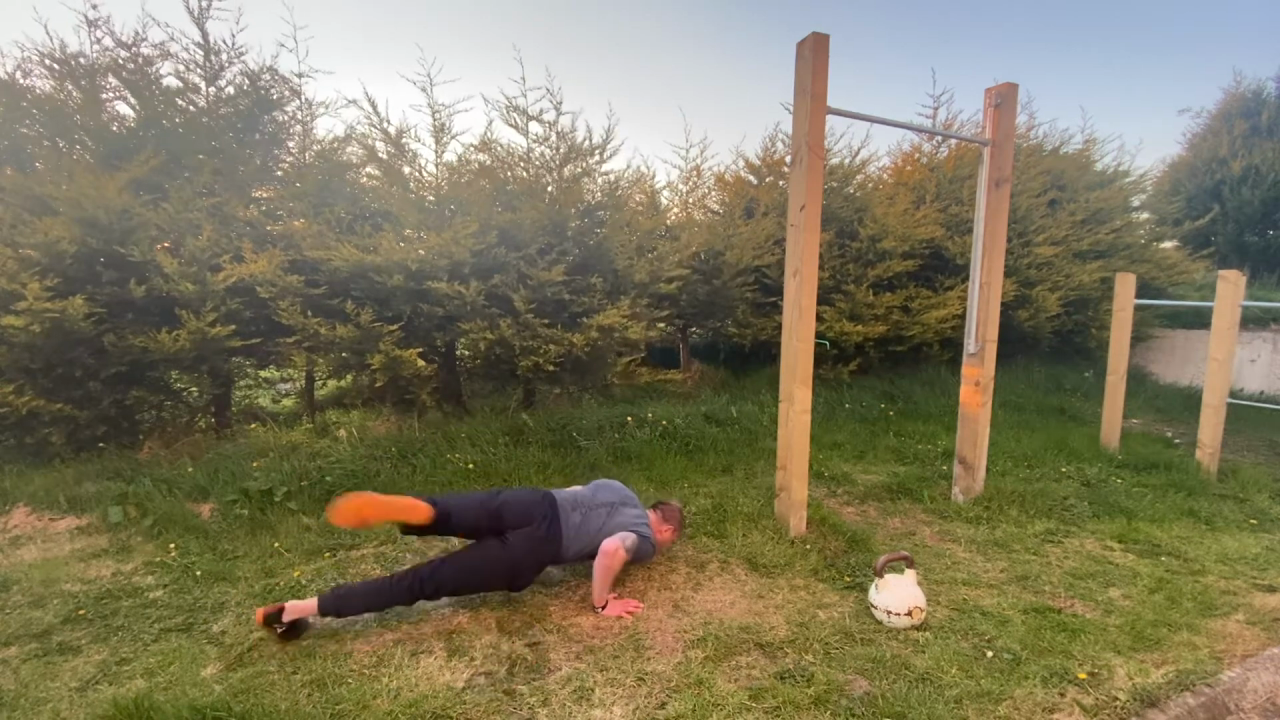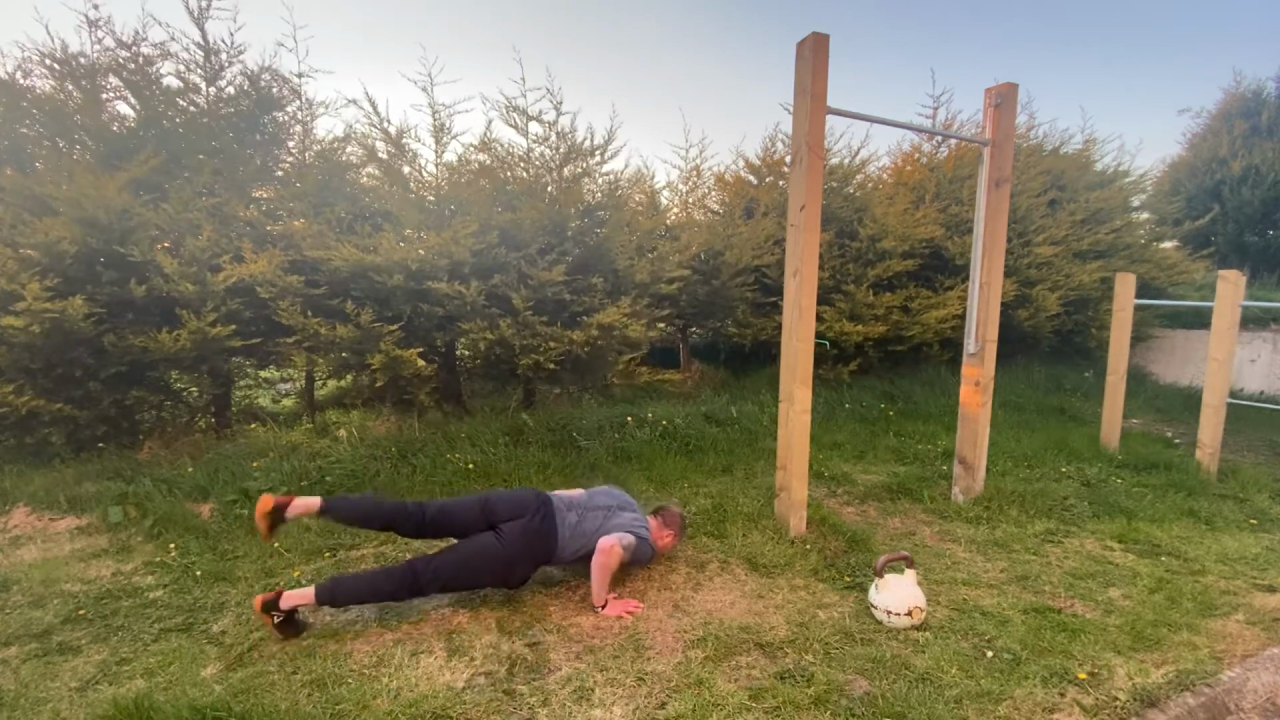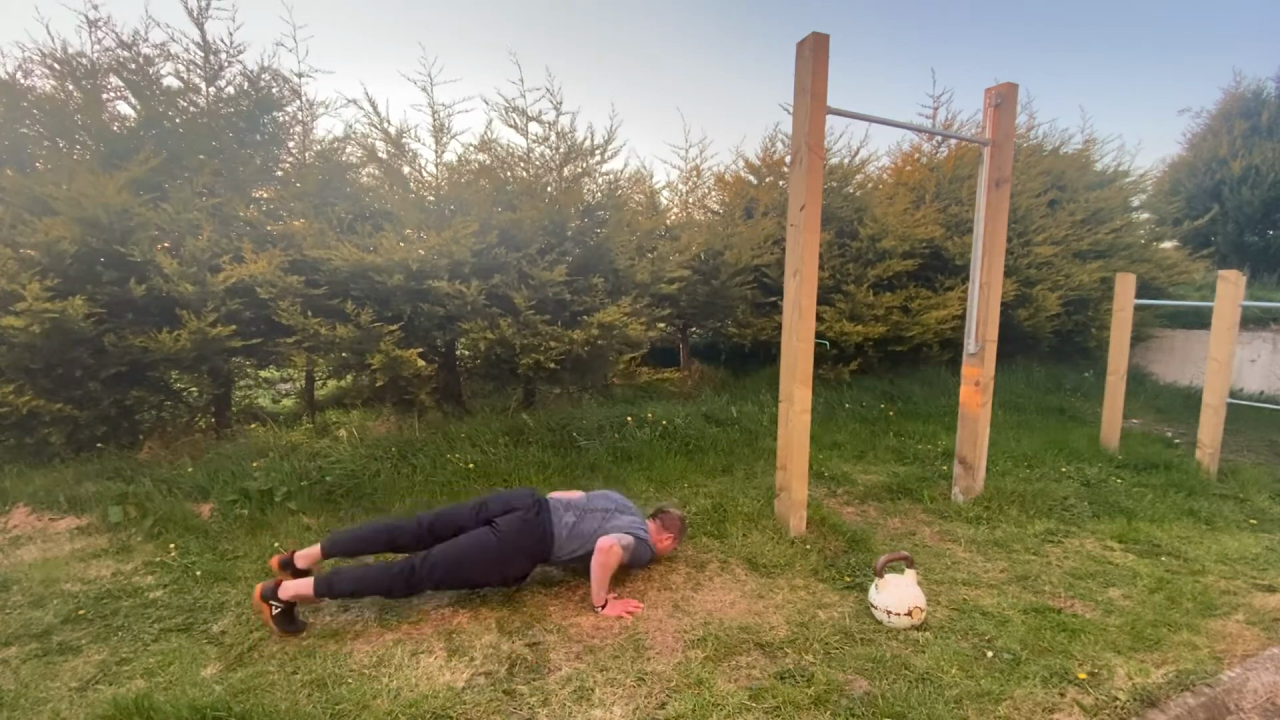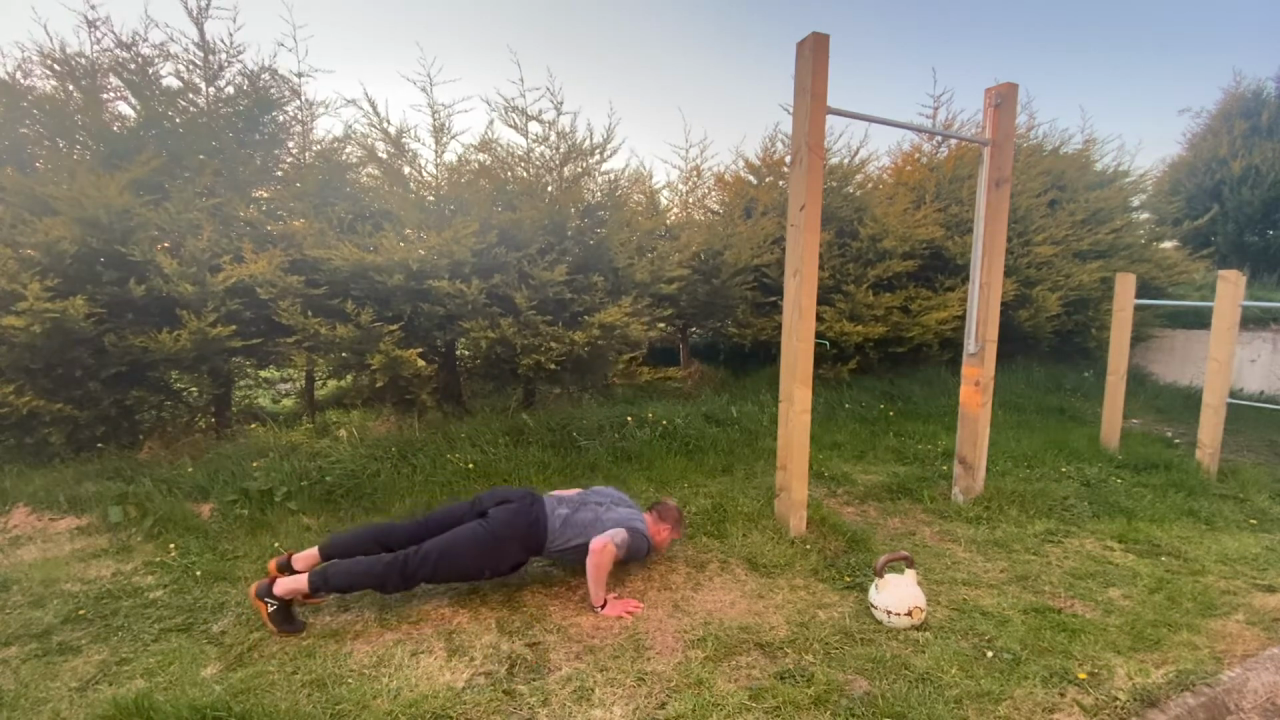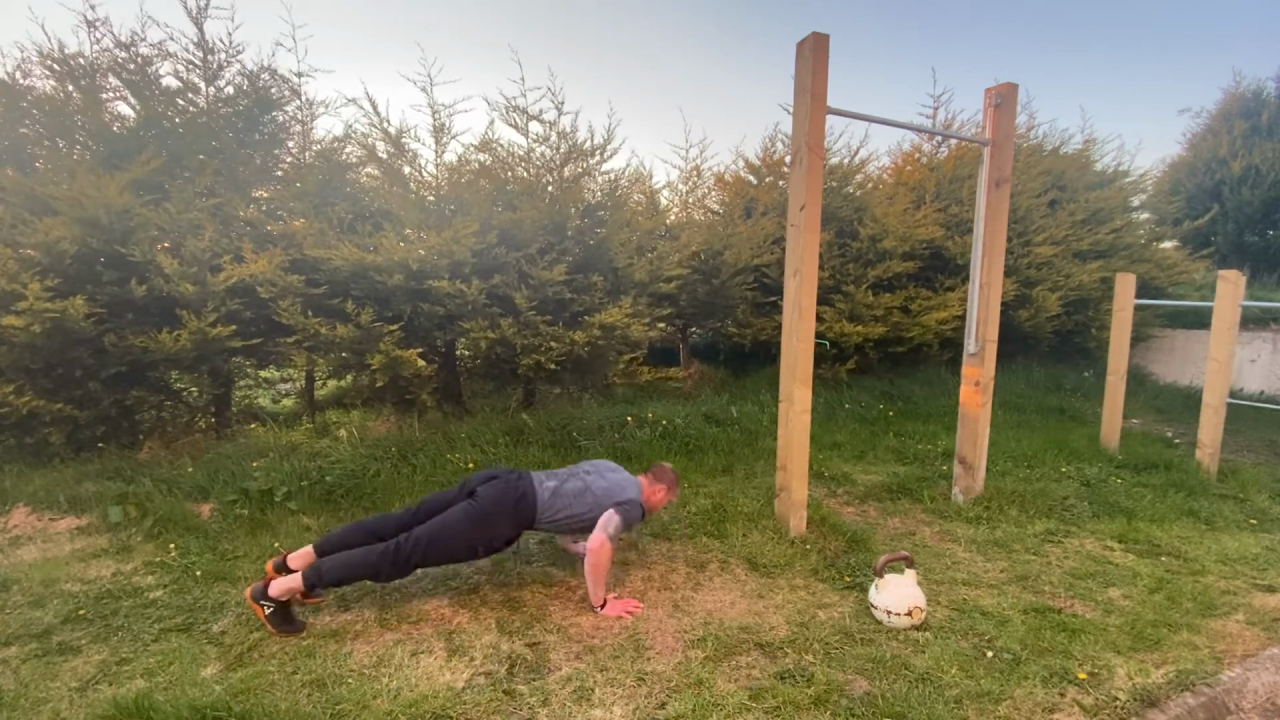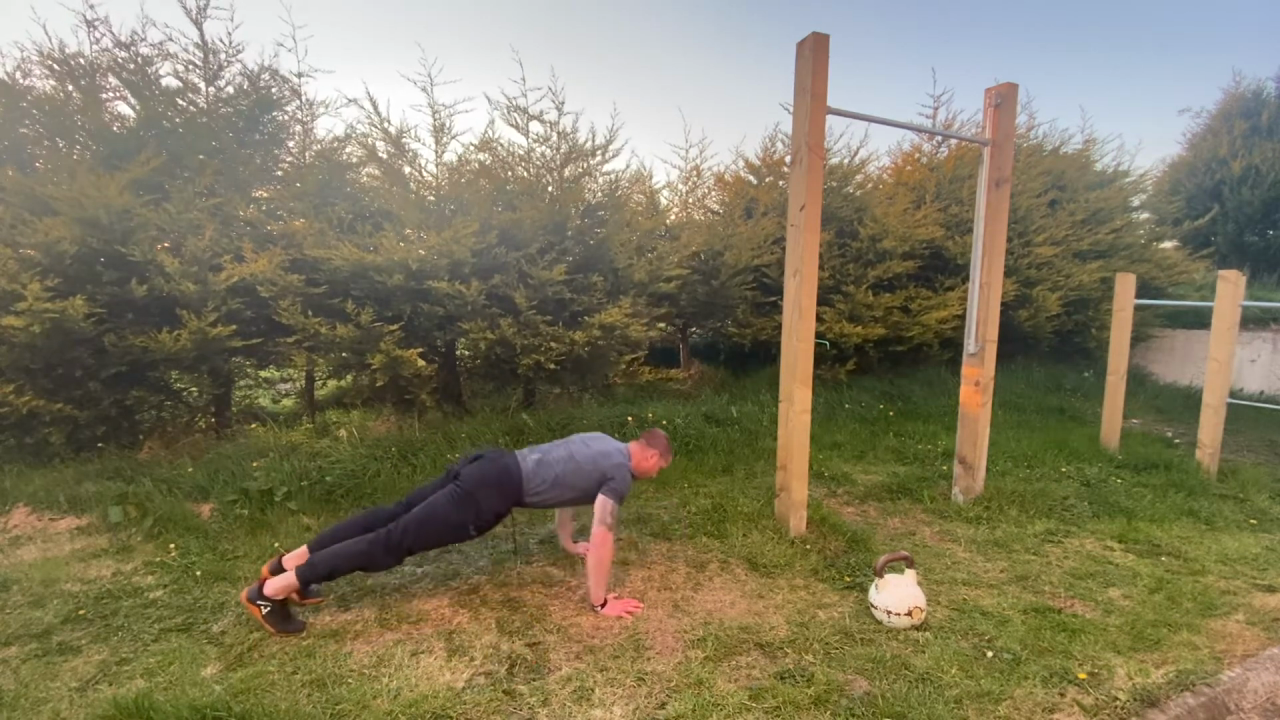
dt=0.2s
person 1, frame 1
left shoulder: (619, 488)
right shoulder: (646, 541)
right elbow: (612, 550)
right wrist: (602, 603)
left hip: (534, 504)
right hip: (531, 549)
left knee: (427, 515)
right knee: (420, 582)
left ankle: (413, 509)
right ankle: (293, 610)
person 1, frame 2
left shoulder: (620, 496)
right shoulder: (643, 544)
right elbow: (609, 547)
right wrist: (601, 603)
left hip: (528, 503)
right hip: (524, 545)
left knee: (414, 516)
right knee: (417, 576)
left ankle: (301, 504)
right ankle: (287, 600)
person 1, frame 3
left shoulder: (621, 502)
right shoulder: (642, 547)
right elbow: (606, 548)
right wrist: (600, 603)
left hip: (524, 504)
right hip: (522, 542)
left knee: (413, 532)
right knee: (414, 574)
left ankle: (299, 559)
right ankle: (283, 591)
person 1, frame 4
left shoulder: (616, 496)
right shoulder: (638, 537)
right elbow: (600, 549)
right wrist: (600, 603)
left hip: (516, 500)
right hip: (514, 533)
left knee: (407, 533)
right knee: (407, 566)
left ankle: (296, 562)
right ankle: (278, 591)
person 1, frame 5
left shoulder: (610, 467)
right shoulder: (631, 504)
right elbow: (598, 547)
left wrist: (570, 542)
right wrist: (600, 602)
left hip: (504, 481)
right hip: (505, 513)
left knee: (400, 523)
right knee: (402, 554)
left ankle: (291, 561)
right ankle: (275, 591)
person 1, frame 6
left shoulder: (602, 442)
right shoulder: (619, 473)
right elbow: (602, 538)
left wrist: (566, 543)
right wrist: (600, 602)
left hip: (489, 464)
right hip: (493, 491)
left knee: (392, 515)
right knee: (394, 542)
left ankle: (286, 563)
right ankle: (271, 591)
